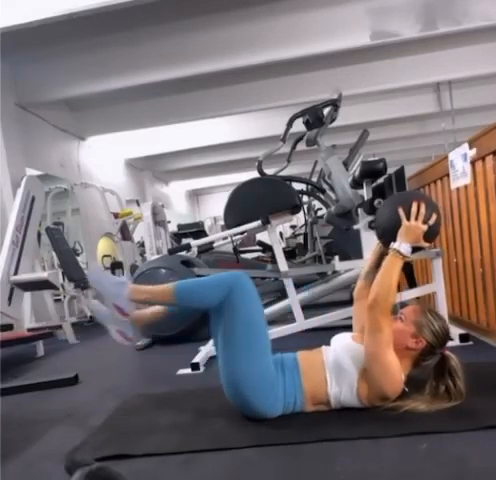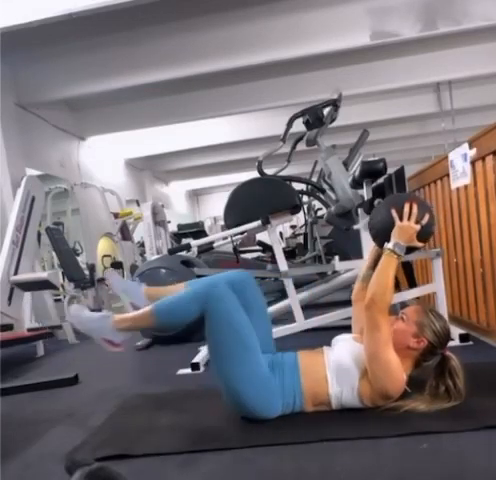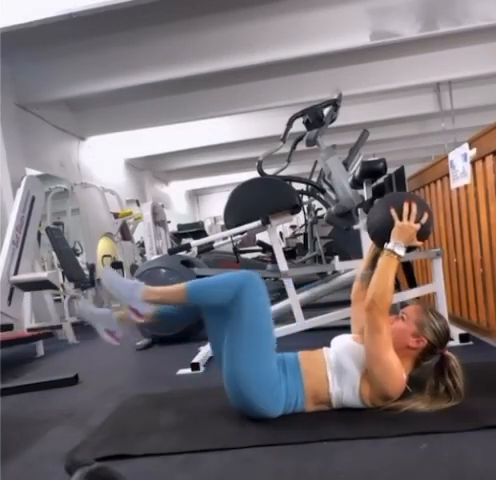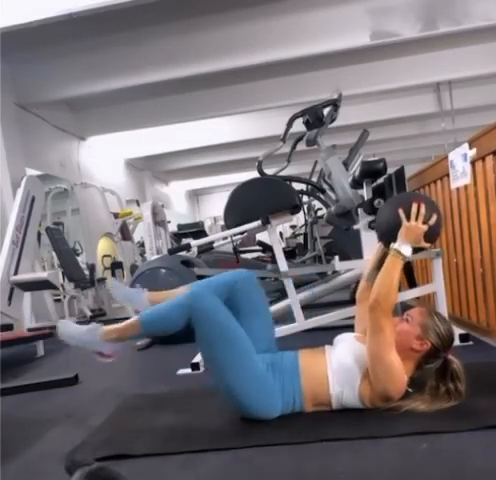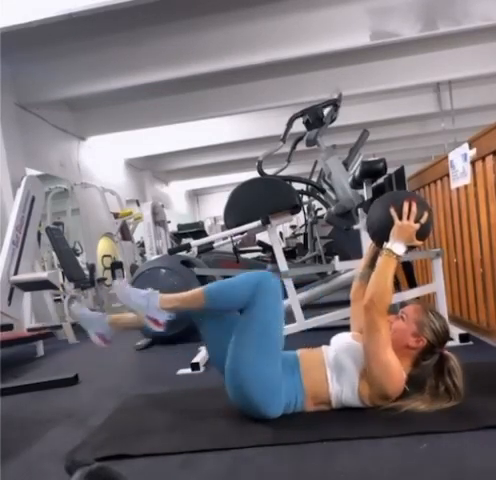
dt=1s
person 1, frame 1
left shoulder: (388, 378)
right shoulder: (369, 348)
left elbow: (376, 309)
right elbow: (362, 296)
left wrist: (402, 247)
right wrist: (384, 244)
left hip: (259, 392)
right hip: (271, 373)
left knee: (235, 283)
right knee: (213, 296)
left ankle: (132, 296)
right ankle: (131, 319)
person 1, frame 2
left shoulder: (390, 378)
right shoulder: (376, 351)
left elbow: (374, 308)
right elbow: (360, 298)
left wrist: (397, 247)
right wrist: (380, 246)
left hip: (260, 393)
right hip: (269, 369)
left knee: (215, 296)
right knee: (237, 281)
left ankle: (116, 326)
right ankle: (147, 296)
person 1, frame 3
left shoulder: (390, 380)
right shoulder: (374, 348)
left elbow: (373, 309)
right elbow: (360, 298)
left wrist: (396, 247)
right wrist: (378, 245)
left hip: (261, 392)
right hip: (266, 375)
left knee: (247, 283)
right knee: (215, 299)
left ankle: (146, 297)
right ankle: (121, 321)
person 1, frame 4
left shoulder: (391, 379)
right shoulder: (371, 349)
left elbow: (377, 309)
right elbow: (365, 296)
left wrist: (402, 248)
right wrist: (385, 245)
left hip: (261, 392)
right hip: (267, 367)
left knee: (203, 297)
right knee: (240, 281)
left ankle: (105, 337)
right ankle: (151, 301)
person 1, frame 5
left shoulder: (389, 378)
right shoulder: (375, 349)
left elbow: (373, 310)
right elbow: (359, 298)
left wrist: (396, 247)
right wrist: (377, 245)
left hip: (261, 392)
right hip: (266, 378)
left knee: (264, 284)
right knee: (210, 306)
left ankle: (160, 305)
right ankle: (109, 325)
